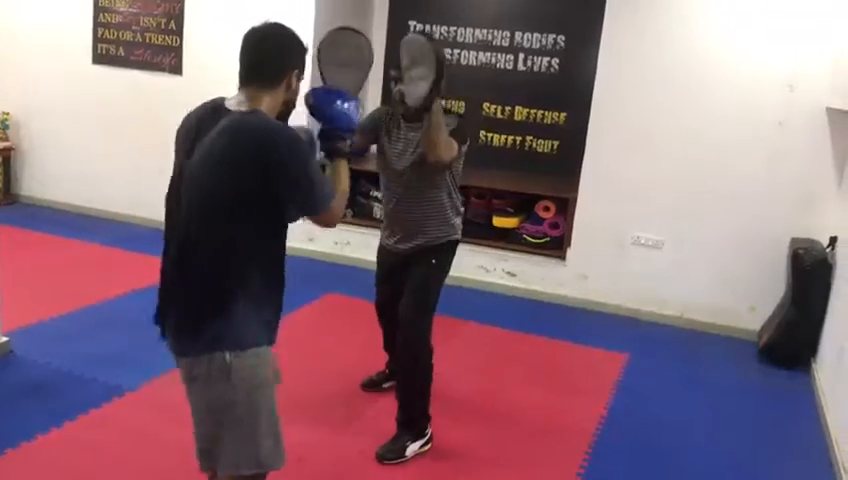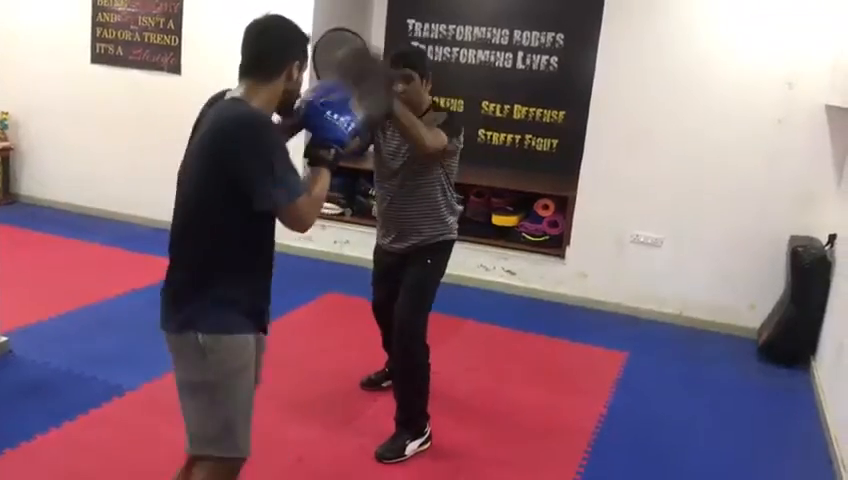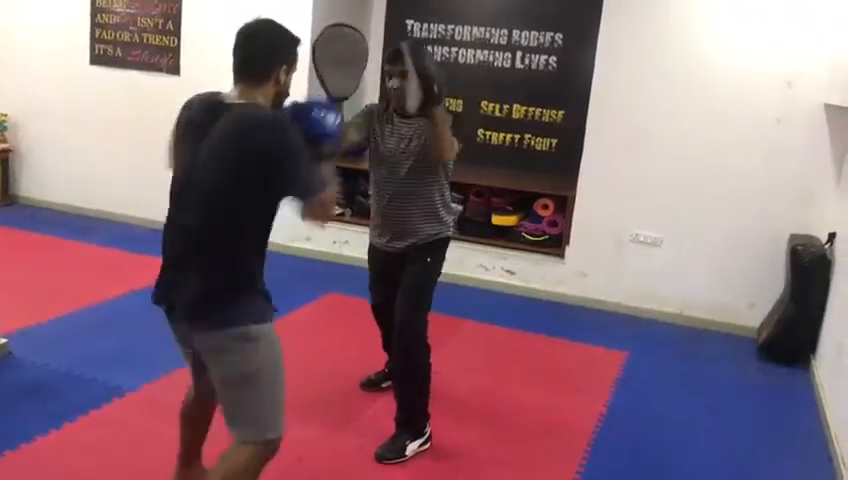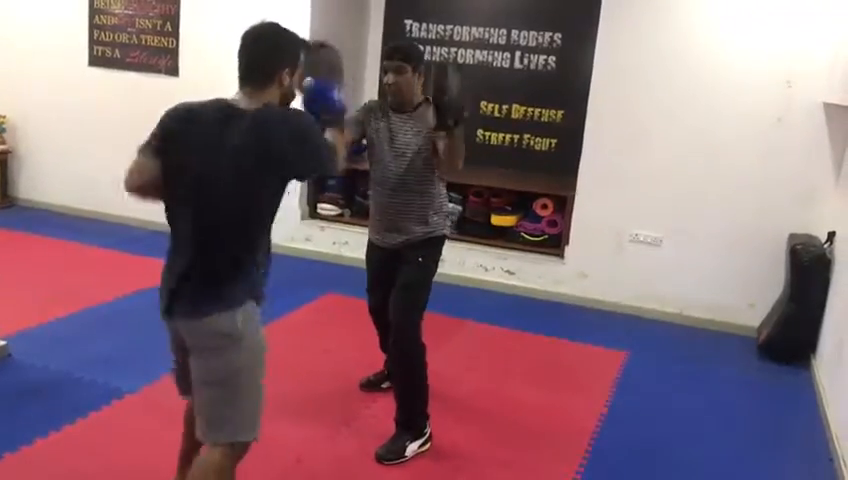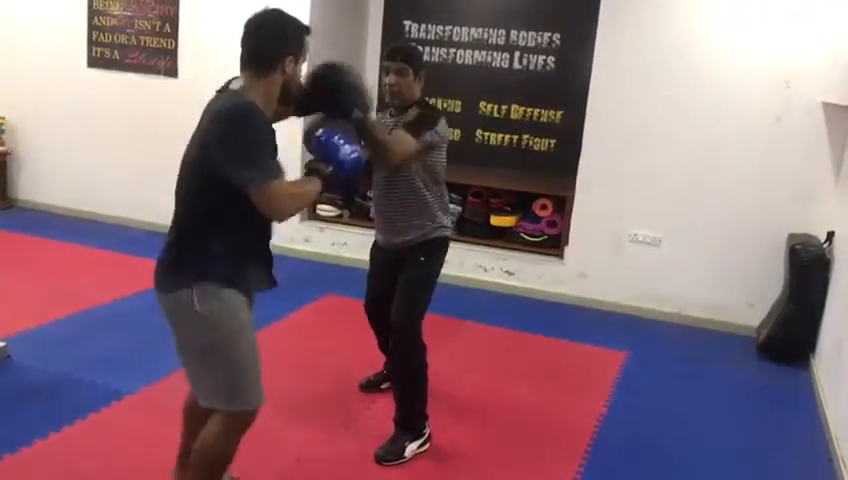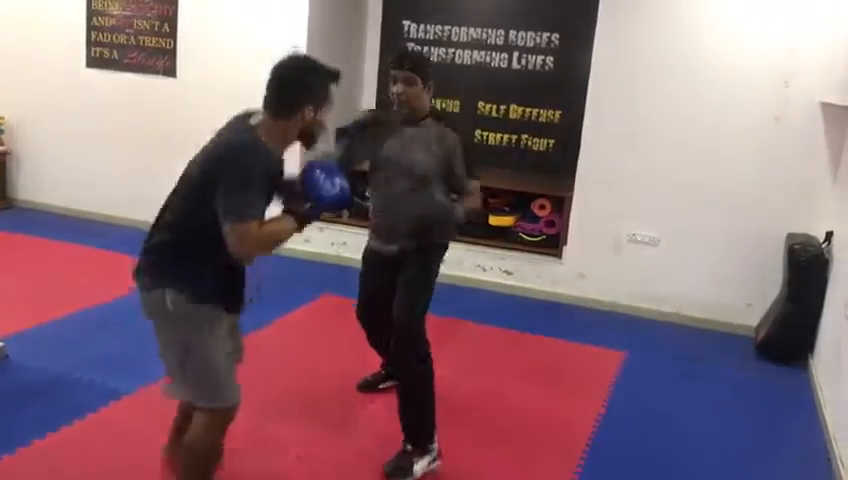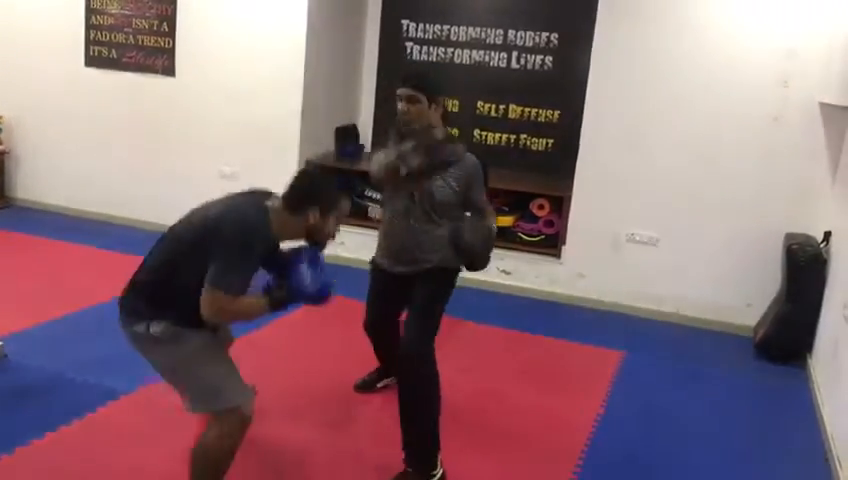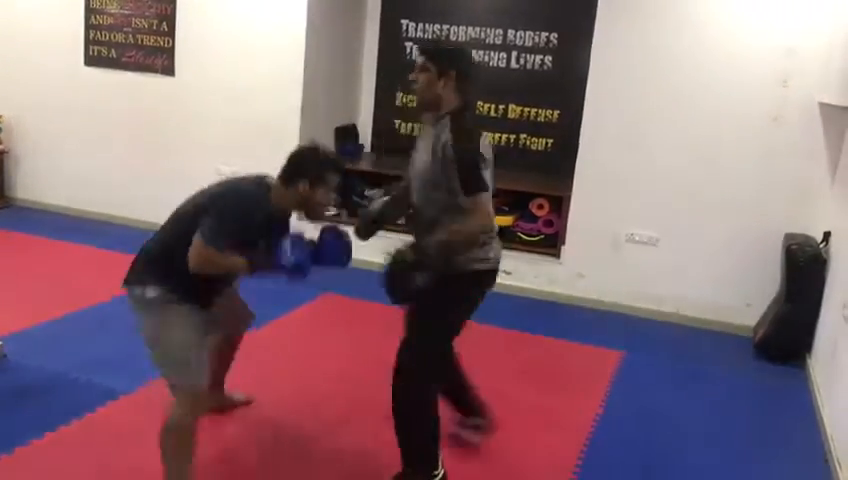
dt=0.2s
person 1, frame 1
left shoulder: (200, 119)
right shoulder: (276, 140)
right elbow: (330, 214)
right wrist: (338, 151)
left hip: (191, 310)
right hip: (225, 327)
person 1, frame 2
left shoulder: (222, 108)
right shoulder: (251, 129)
right elbow: (301, 215)
right wrist: (323, 158)
left hip: (214, 300)
right hip: (211, 313)
person 1, frame 3
left shoulder: (198, 110)
right shoulder: (273, 130)
right elbow: (322, 208)
right wrist: (313, 154)
left hip: (182, 292)
right hip: (231, 308)
left knee: (209, 383)
right knee: (260, 439)
person 1, frame 4
left shoulder: (186, 117)
right shoulder: (286, 128)
left elbow: (140, 180)
right elbow: (333, 159)
right wrist: (333, 120)
left hip: (182, 291)
right hip: (225, 303)
left knee: (204, 393)
right knee: (229, 440)
person 1, frame 5
left shoulder: (234, 96)
right shoulder: (243, 119)
right elbow: (277, 204)
left wrist: (301, 104)
right wrist: (321, 173)
left hip: (209, 270)
right hip: (203, 280)
left knee: (213, 387)
right knee: (237, 408)
person 1, frame 6
left shoulder: (254, 130)
right shoulder: (246, 155)
right elbow: (245, 245)
right wrist: (300, 215)
left hip: (200, 277)
right hip: (179, 285)
left knee: (211, 380)
right knee: (218, 405)
person 1, frame 7
left shoulder: (265, 207)
right shoulder: (247, 230)
right elbow: (216, 311)
left wrist: (288, 269)
right wrist: (278, 297)
left hip: (178, 299)
right hip: (156, 317)
left knee: (220, 343)
right knee: (234, 412)
person 1, frame 8
left shoulder: (270, 197)
right shoulder: (242, 202)
left elbow: (269, 248)
right elbow: (199, 259)
right wrist: (256, 262)
left hip: (198, 284)
right hip: (161, 288)
left knee: (237, 326)
right knee: (190, 394)
left ankle: (214, 395)
person 2, frame 1
left shoulder: (451, 127)
right shoulder: (384, 119)
left elbow: (438, 156)
right elbow: (348, 140)
left wrist: (430, 103)
left hip: (434, 242)
right hip: (393, 239)
left knee: (414, 324)
right knee: (387, 309)
left ankle: (415, 429)
right ankle: (396, 369)
person 2, frame 2
left shoulder: (445, 123)
right shoulder: (380, 117)
left elbow: (427, 145)
left wrist: (392, 106)
left hip: (431, 241)
right hip: (389, 237)
left knee: (409, 323)
right knee: (383, 308)
left ankle: (415, 427)
right ankle: (396, 368)
person 2, frame 3
left shoulder: (440, 120)
right shoulder: (374, 115)
left elbow: (444, 155)
right elbow: (343, 141)
left wrist: (434, 103)
left hip: (426, 240)
right hip: (383, 238)
left knee: (409, 325)
right knee: (383, 310)
left ankle: (414, 428)
right ankle: (397, 368)
person 2, frame 4
left shoulder: (436, 117)
right shoulder: (372, 113)
left elbow: (451, 163)
left wrist: (452, 122)
left hip: (422, 238)
right hip: (381, 236)
left knee: (404, 324)
right knee: (379, 310)
left ankle: (414, 429)
right ankle: (394, 369)
person 2, frame 5
left shoulder: (430, 120)
right shoulder: (383, 119)
left elbow: (398, 152)
left wrist: (361, 117)
left hip: (425, 239)
right hip: (387, 237)
left knee: (404, 323)
right knee: (377, 308)
left ankle: (414, 429)
right ankle: (396, 370)
person 2, frame 6
left shoulder: (446, 138)
right shoulder: (380, 125)
left elbow: (470, 192)
right elbow: (348, 160)
left wrist: (454, 215)
right wrist: (353, 136)
left hip: (423, 246)
right hip: (381, 243)
left knee: (407, 325)
right knee: (370, 312)
left ankle: (422, 444)
right ankle: (394, 368)
person 2, frame 7
left shoulder: (464, 162)
right shoulder: (398, 140)
left elbow: (482, 212)
right elbow: (378, 170)
right wrist: (409, 162)
left hip: (435, 270)
right hip: (389, 262)
left knee: (416, 352)
right knee: (377, 324)
right ankle: (390, 369)
person 2, frame 8
left shoulder: (461, 139)
right shoulder: (434, 124)
left elbow: (480, 220)
right elbow: (423, 191)
left wrist: (429, 250)
left hip: (462, 269)
right hip: (442, 262)
left knee: (415, 362)
right knee: (428, 345)
right ankle: (472, 413)
